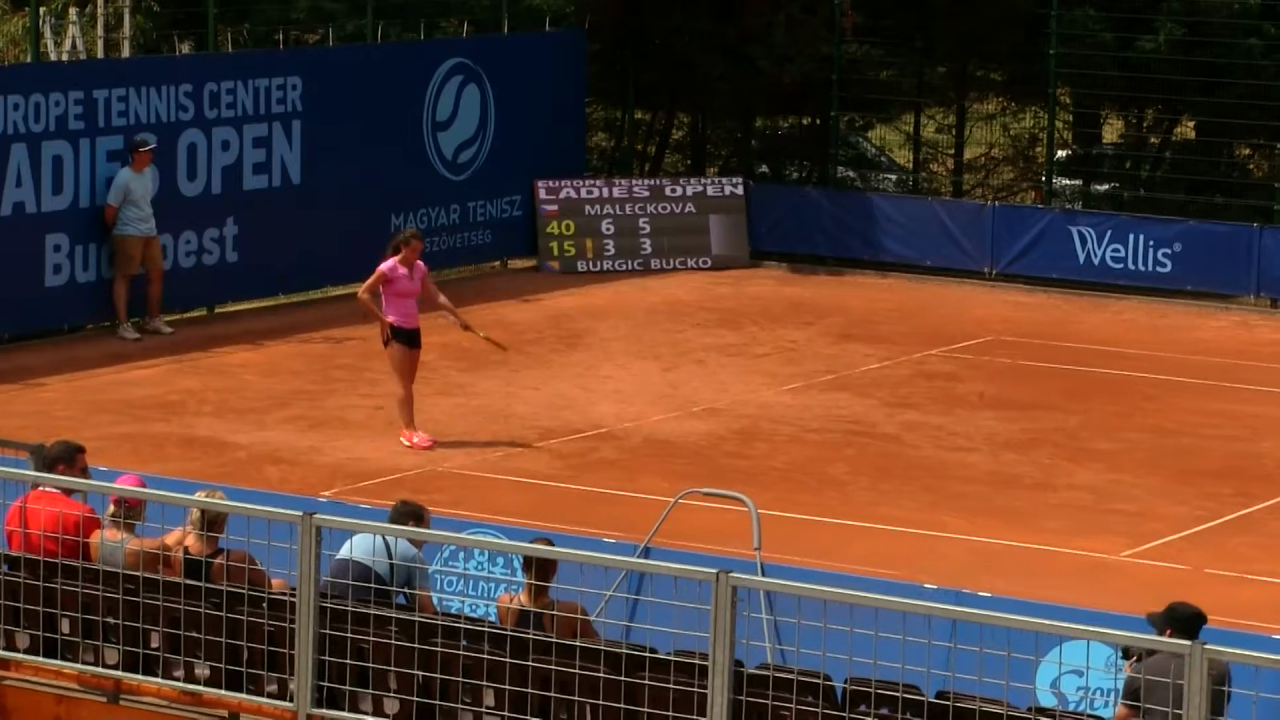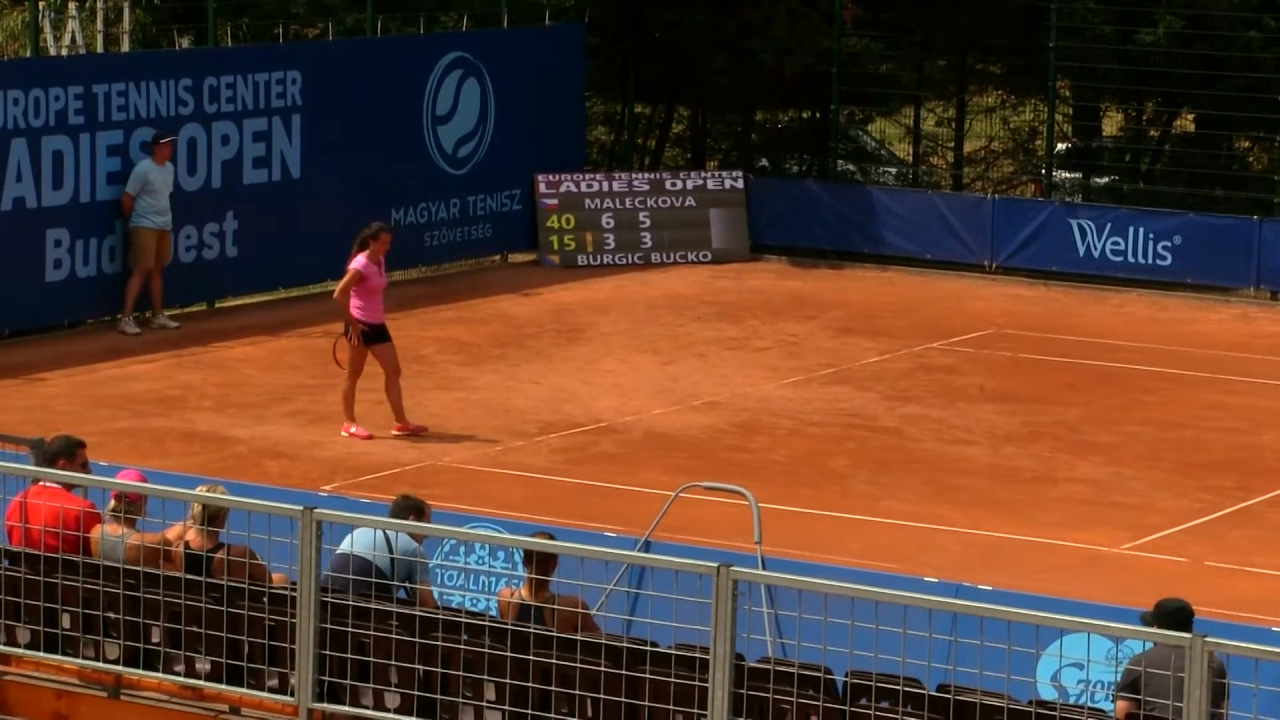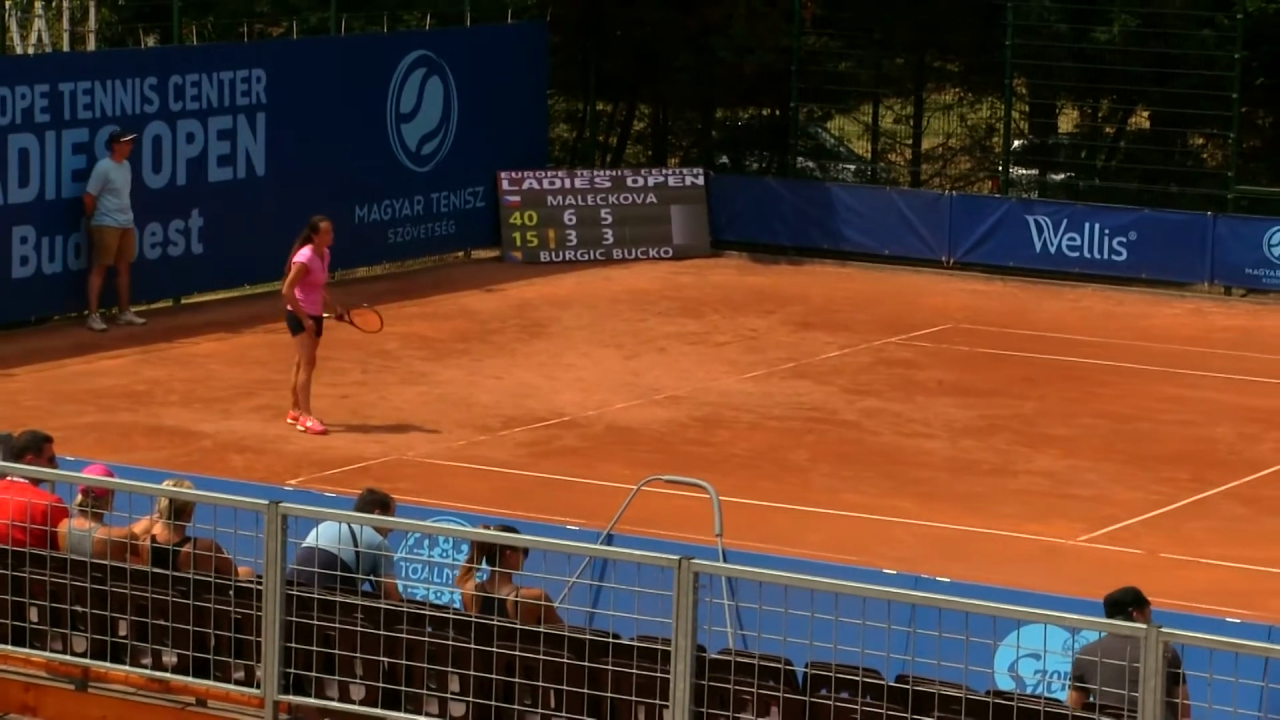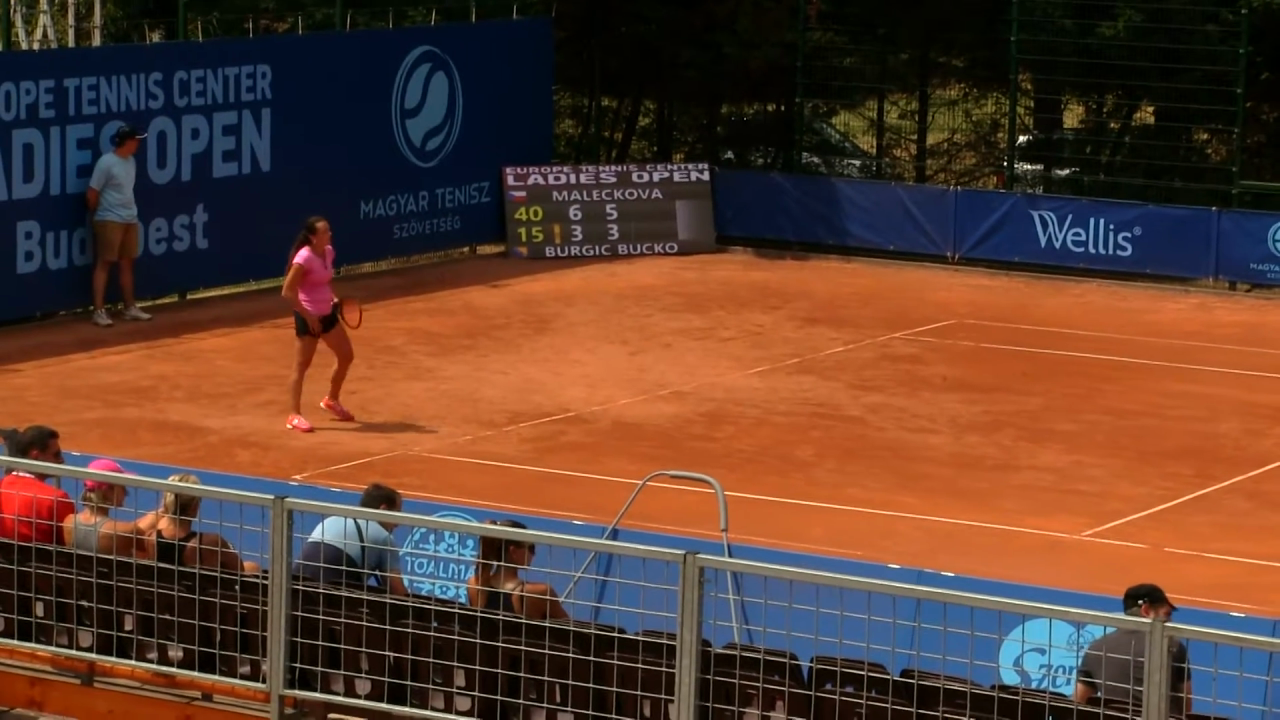
dt=0.7s
person 1, frame 1
left shoulder: (420, 268)
right shoulder: (388, 268)
left elbow: (436, 295)
right elbow: (363, 293)
left wrist: (457, 316)
right wrist: (382, 318)
left hip: (413, 329)
right hip: (394, 330)
left knee: (409, 383)
right knee: (404, 382)
left ankle: (410, 429)
right ankle: (408, 433)
person 1, frame 2
left shoulder: (380, 261)
right shoulder: (360, 265)
right elbow: (339, 294)
right wrist: (352, 322)
left hip: (378, 324)
right hip: (361, 326)
left knee: (394, 371)
right knee: (354, 375)
left ankle: (402, 422)
right ankle: (349, 424)
person 1, frame 3
left shoulder: (325, 254)
right shoulder: (304, 258)
right elbow: (287, 290)
right wrist: (303, 318)
left hip: (315, 315)
right hip: (299, 315)
left knee: (302, 364)
right knee: (307, 364)
left ankle: (296, 411)
right ankle: (305, 417)
person 1, frame 4
left shoulder: (329, 252)
right shoulder: (303, 258)
right elbow: (287, 292)
left wrist: (333, 299)
right wrist: (309, 317)
left hip: (327, 314)
right hip: (308, 317)
left knee: (346, 357)
right knee: (302, 365)
left ankle: (332, 400)
right ankle: (294, 416)
person 2, frame 1
left shoulder: (148, 173)
right shoulder: (123, 178)
right elbow: (110, 209)
right wrist: (116, 231)
left hip: (150, 233)
right hip: (128, 235)
left knee: (156, 274)
right knee: (123, 278)
left ankle: (153, 319)
right ankle: (123, 325)
person 2, frame 2
left shoulder: (169, 168)
right shoulder: (143, 169)
right elbow: (127, 199)
left wrist: (163, 219)
right wrist: (132, 221)
left hip: (164, 227)
right hip: (144, 227)
left knee: (157, 271)
right knee: (141, 271)
left ankle: (158, 316)
right ankle: (126, 318)
person 2, frame 3
left shoulder: (126, 165)
right shoulder: (103, 167)
right elbow: (88, 198)
left wrist: (125, 218)
right wrist: (93, 220)
left hip: (127, 224)
right hip: (106, 225)
left knee: (124, 268)
right knee: (99, 268)
left ankle: (124, 312)
right ankle: (93, 315)
person 2, frame 4
left shoulder: (130, 161)
right shoulder: (106, 162)
right elbow: (92, 194)
left wrist: (128, 212)
right wrist: (97, 215)
left hip: (130, 220)
right hip: (109, 221)
left knee: (127, 264)
right knee: (104, 264)
left ankle: (130, 308)
right ankle: (99, 311)
